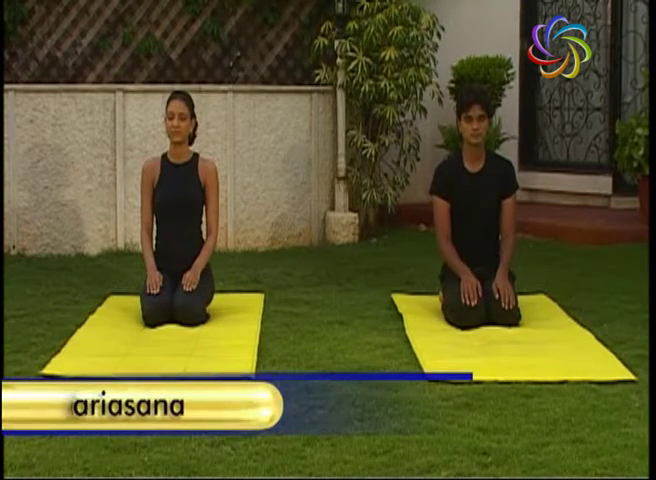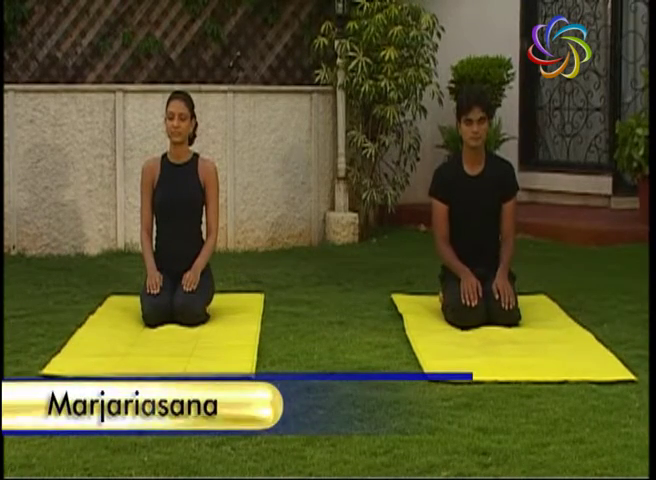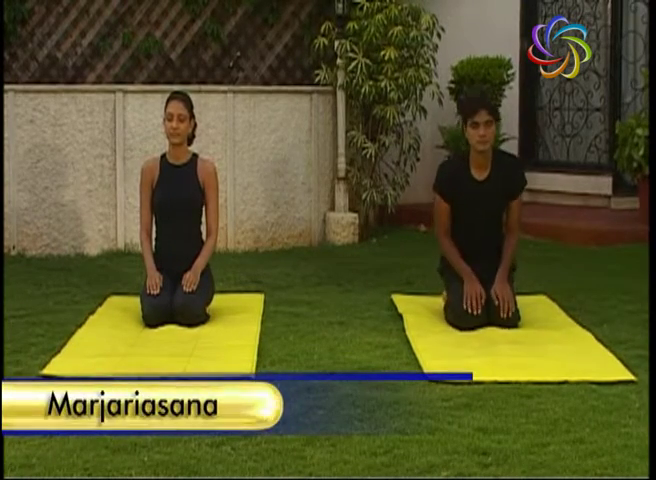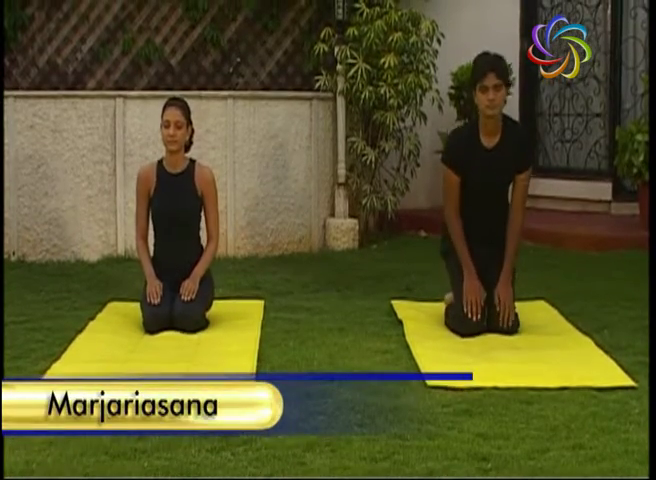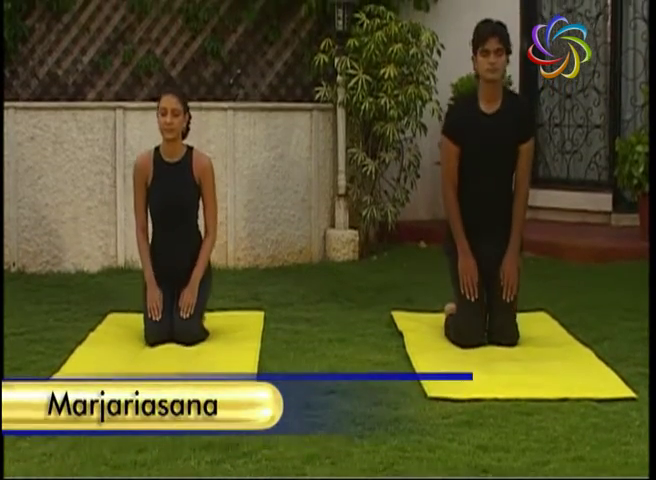
dt=0.5s
person 1, frame 1
left shoulder: (503, 170)
right shoulder: (445, 172)
left elbow: (507, 233)
right elbow: (444, 238)
left wrist: (502, 273)
right wrist: (465, 274)
left hip: (493, 266)
right hip: (458, 268)
left knee: (507, 314)
right knee: (467, 315)
left ankle: (489, 292)
right ankle: (449, 295)
person 1, frame 2
left shoulder: (503, 171)
right shoulder: (445, 175)
left elbow: (508, 235)
right elbow: (442, 240)
left wrist: (503, 274)
right wrist: (464, 275)
left hip: (493, 267)
right hip: (458, 269)
left knee: (507, 314)
right knee: (467, 315)
left ankle: (490, 293)
right ankle: (449, 297)
person 1, frame 3
left shoulder: (511, 169)
right shoulder: (449, 172)
left elbow: (512, 230)
right elbow: (443, 234)
left wrist: (502, 277)
right wrist: (468, 277)
left hip: (495, 260)
right hip: (459, 261)
left knee: (507, 317)
right knee: (467, 318)
left ankle: (488, 296)
right ankle: (453, 299)
person 1, frame 4
left shoulder: (519, 141)
right shoulder: (458, 142)
left elbow: (517, 213)
right elbow: (451, 212)
left wrist: (506, 277)
right wrist: (469, 275)
left hip: (498, 241)
right hip: (461, 241)
left knee: (505, 322)
right knee: (469, 323)
left ankle: (491, 299)
right ankle: (454, 303)
person 1, frame 5
left shoulder: (520, 113)
right shoulder: (458, 114)
left elbow: (522, 185)
right elbow: (449, 186)
left wrist: (514, 249)
right wrist: (462, 250)
left hip: (503, 233)
right hip: (466, 234)
left knee: (505, 335)
right knee: (470, 335)
left ankle: (469, 312)
right ankle: (453, 315)
person 2, frame 1
left shoulder: (206, 168)
right shoulder: (151, 168)
left elbow: (212, 231)
right elbow: (146, 229)
left wrist: (196, 269)
right wrist: (151, 269)
left hip: (195, 264)
right hip: (162, 265)
left knee: (187, 310)
right knee: (154, 312)
left ankle: (192, 298)
right ankle: (166, 295)
person 2, frame 2
left shoulder: (206, 168)
right shoulder: (151, 168)
left elbow: (212, 231)
right elbow: (146, 229)
left wrist: (196, 269)
right wrist: (151, 269)
left hip: (195, 265)
right hip: (162, 265)
left knee: (187, 310)
right knee: (154, 312)
left ankle: (195, 299)
right ankle: (165, 296)
person 2, frame 3
left shoulder: (205, 169)
right shoulder: (150, 169)
left elbow: (212, 232)
right elbow: (145, 230)
left wrist: (196, 270)
right wrist: (151, 270)
left hip: (194, 266)
right hip: (162, 266)
left knee: (187, 310)
right knee: (153, 313)
left ankle: (191, 299)
right ankle: (167, 297)
person 2, frame 4
left shoulder: (203, 176)
right shoulder: (147, 175)
left elbow: (213, 239)
right elbow: (140, 237)
left wrist: (195, 277)
right wrist: (150, 277)
left hip: (194, 271)
right hip: (160, 272)
left knee: (186, 318)
right knee: (154, 320)
left ankle: (196, 306)
right ankle: (164, 304)
person 2, frame 5
left shoulder: (201, 163)
right shoulder: (144, 164)
left elbow: (211, 231)
right elbow: (141, 230)
left wrist: (194, 283)
right wrist: (150, 283)
left hip: (192, 262)
right hip: (159, 263)
left knee: (186, 334)
right knee: (156, 335)
left ankle: (191, 319)
right ankle: (169, 318)
